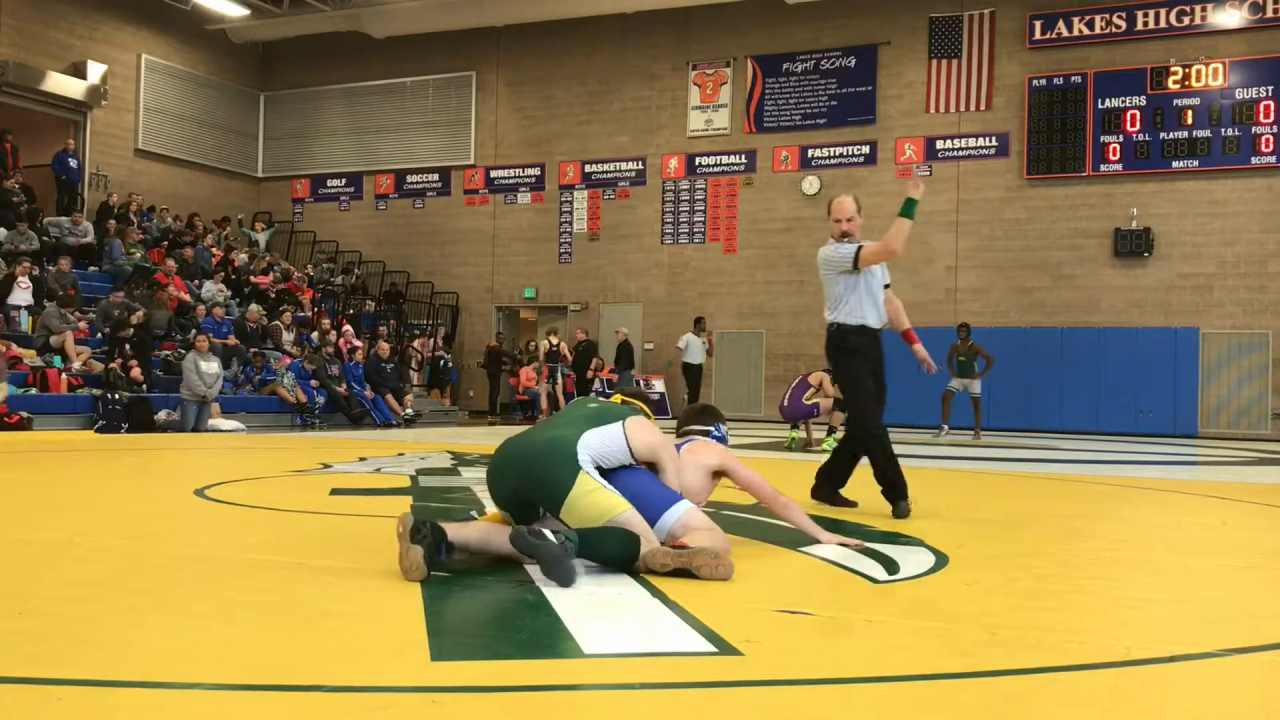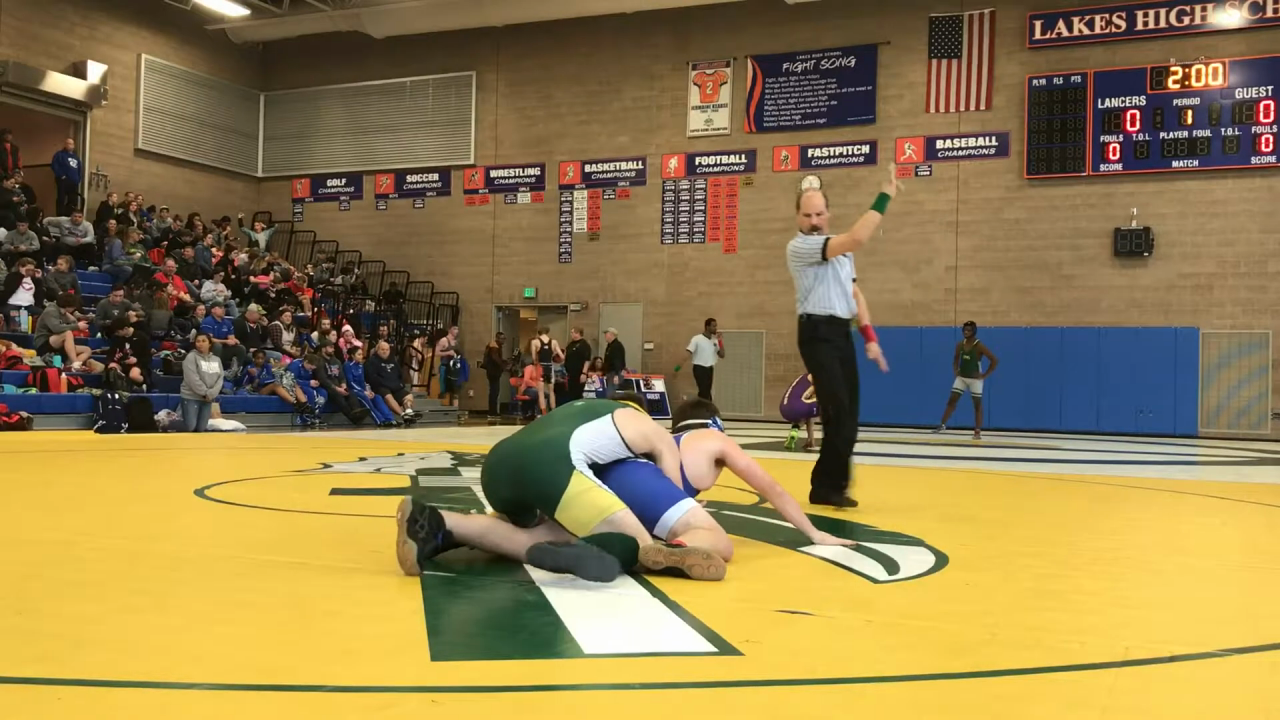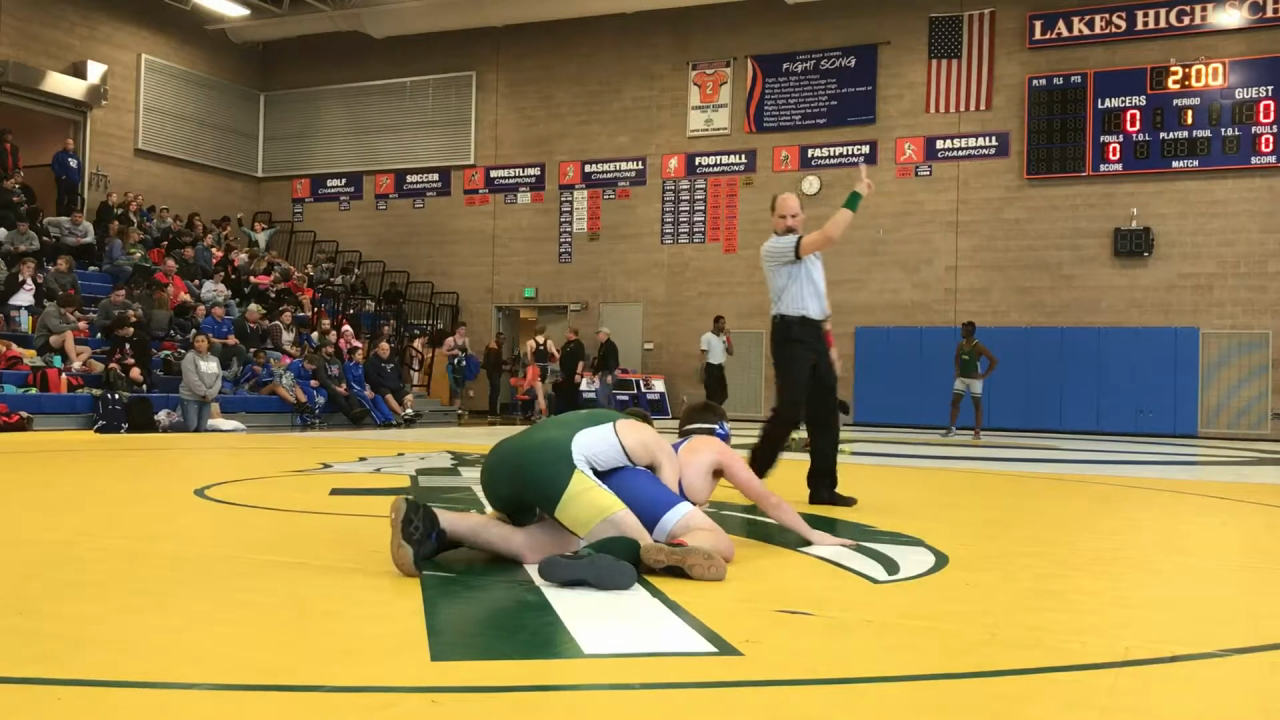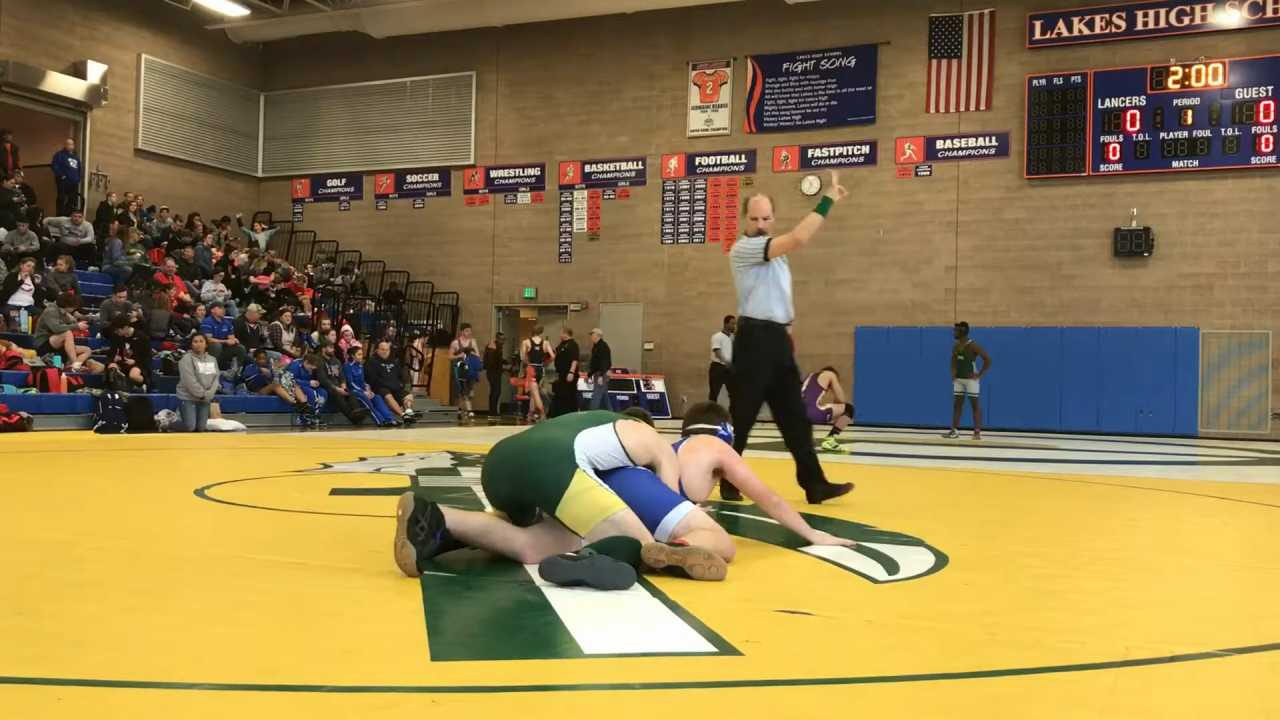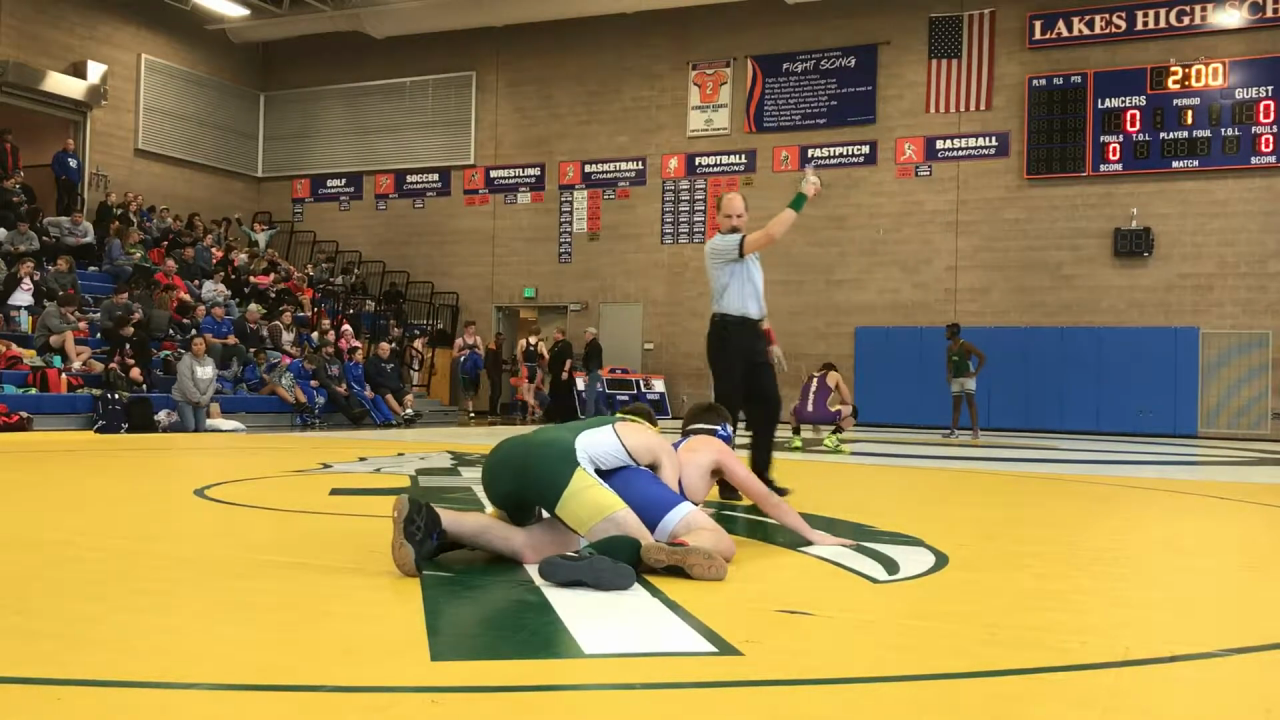
dt=0.2s
person 1, frame 1
left shoulder: (872, 253)
right shoulder: (829, 255)
left elbow: (888, 299)
right elbow: (891, 248)
left wrist: (913, 341)
right wrist: (911, 200)
left hip: (871, 342)
right hip: (846, 343)
left knee: (865, 424)
right knee: (869, 422)
left ankle: (827, 484)
right ankle: (896, 494)
person 1, frame 2
left shoulder: (840, 249)
right shoulder: (799, 248)
left elbow: (851, 295)
right elbow: (858, 238)
left wrist: (870, 337)
right wrist: (886, 195)
left hip: (843, 334)
right hip: (817, 334)
left knee: (847, 413)
right knee: (838, 408)
left ankle: (829, 486)
right ankle: (826, 483)
person 1, frame 3
left shoulder: (810, 251)
right shoulder: (773, 249)
right elbow: (829, 235)
left wrist: (829, 342)
right wrist: (857, 194)
left hip: (815, 335)
right hip: (790, 335)
left knee: (825, 415)
right knee: (790, 410)
left ankle: (823, 488)
right ankle: (752, 474)
person 1, frame 4
left shoulder: (776, 253)
right shoulder: (744, 249)
right elbow: (798, 238)
left wrist: (789, 343)
right wrist: (828, 200)
left hip: (777, 339)
right hip: (753, 338)
left knee: (795, 414)
right knee: (743, 413)
left ankle: (814, 483)
right ankle: (729, 482)
person 1, frame 5
left shoulder: (748, 251)
right shoulder: (717, 247)
right elbow: (771, 234)
left wrist: (770, 340)
right wrist: (802, 195)
left hip: (751, 334)
right hip: (727, 334)
left knee: (767, 406)
right knee: (728, 409)
left ankle: (759, 475)
right ankle: (727, 480)
person 2, frame 1
left shoulder: (586, 404)
right shoulder: (658, 441)
left hip: (504, 460)
right hip: (558, 465)
right knee: (647, 552)
left ankle: (439, 536)
right ankle: (554, 541)
person 2, frame 2
left shoulder: (580, 407)
right shoulder: (652, 431)
left hip: (498, 463)
right hip: (550, 464)
right knee: (639, 552)
left ankle: (437, 526)
person 2, frame 3
left shoulder: (588, 419)
right shoulder: (657, 444)
left hip: (498, 461)
right hip: (552, 465)
right knee: (640, 551)
left ankle: (432, 524)
right ankle: (586, 559)
person 2, frame 4
left shoulder: (589, 420)
right shoulder: (656, 443)
left hip: (500, 459)
right hip: (553, 465)
right knee: (640, 551)
left ankle: (435, 523)
person 2, frame 5
left shoulder: (595, 426)
right shoulder: (657, 443)
left hip: (501, 457)
right hip: (555, 465)
right knee: (641, 550)
left ankle: (432, 523)
person 3, frame 1
right shoulder: (717, 451)
right elbow: (774, 498)
right wrist: (821, 534)
left hip: (611, 478)
right hip: (636, 487)
right knee: (715, 543)
person 3, frame 2
right shoulder: (717, 440)
right elbow: (771, 489)
right wrist: (814, 533)
left hip: (610, 473)
right hip: (641, 483)
right knee: (718, 544)
person 3, frame 3
left shoulder: (672, 450)
right shoulder: (717, 449)
right elbow: (768, 500)
right wrist: (812, 535)
left hip: (609, 480)
right hip: (637, 488)
right knee: (720, 545)
person 3, frame 4
left shoulder: (675, 450)
right shoulder: (717, 448)
right elbow: (769, 500)
right wrist: (812, 535)
right hip: (637, 488)
right knee: (722, 546)
person 3, frame 5
left shoulder: (674, 451)
right shoulder: (716, 448)
right elbow: (768, 500)
right wrist: (812, 535)
right hip: (637, 488)
right knee: (722, 546)
